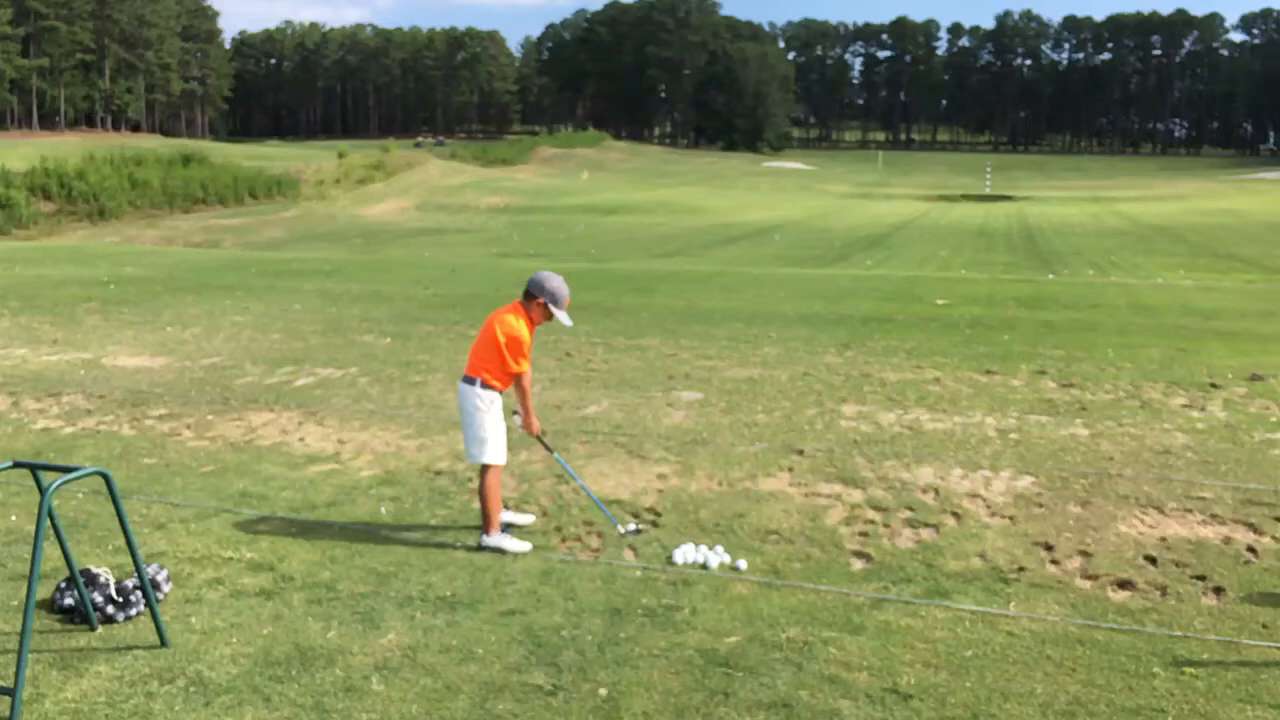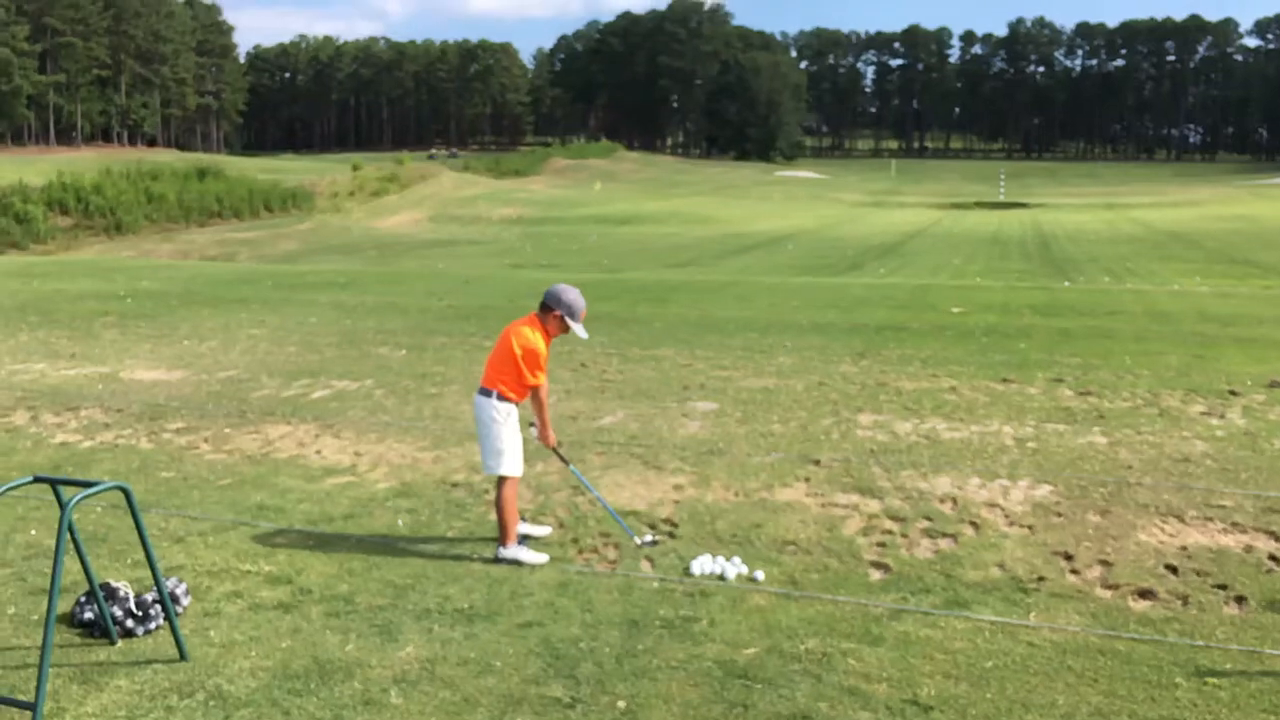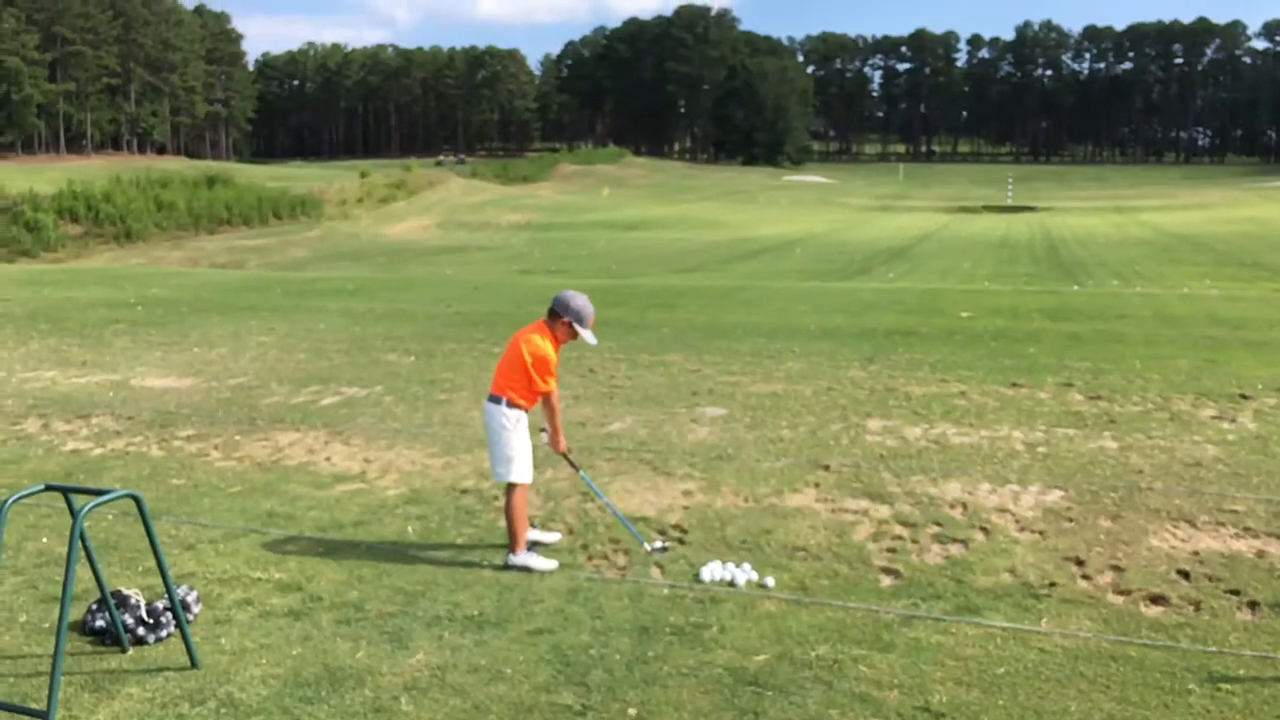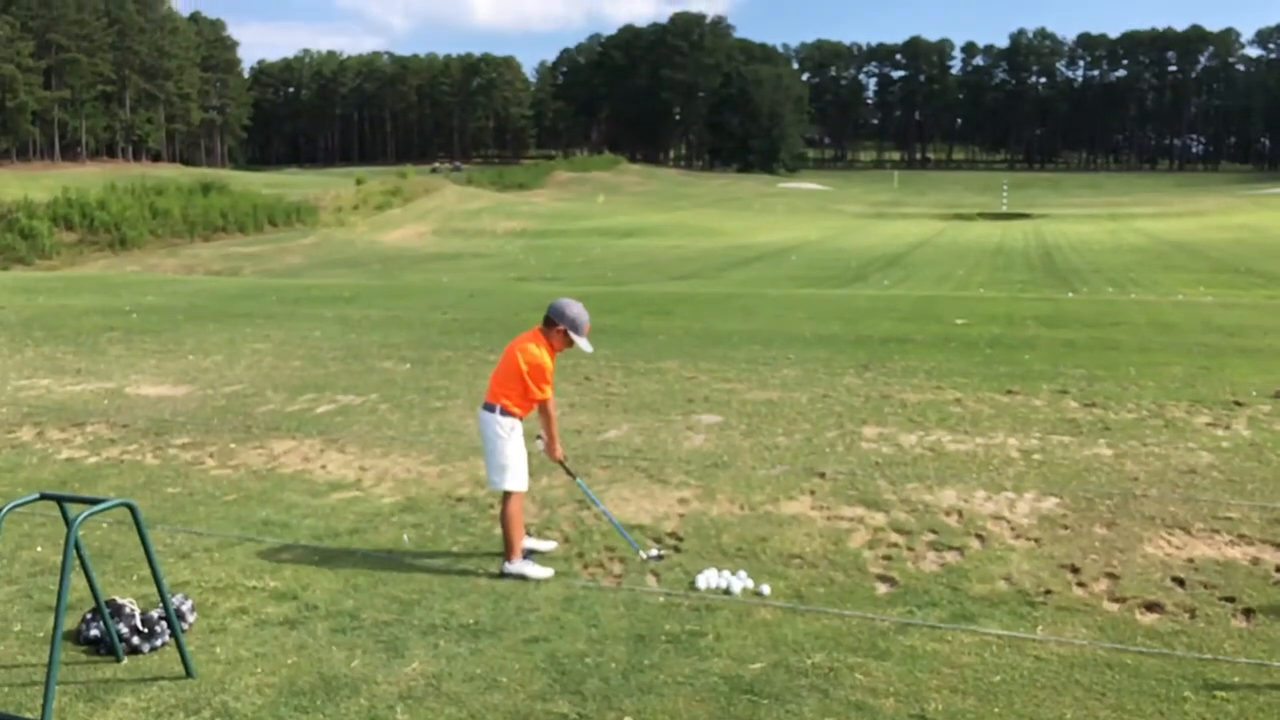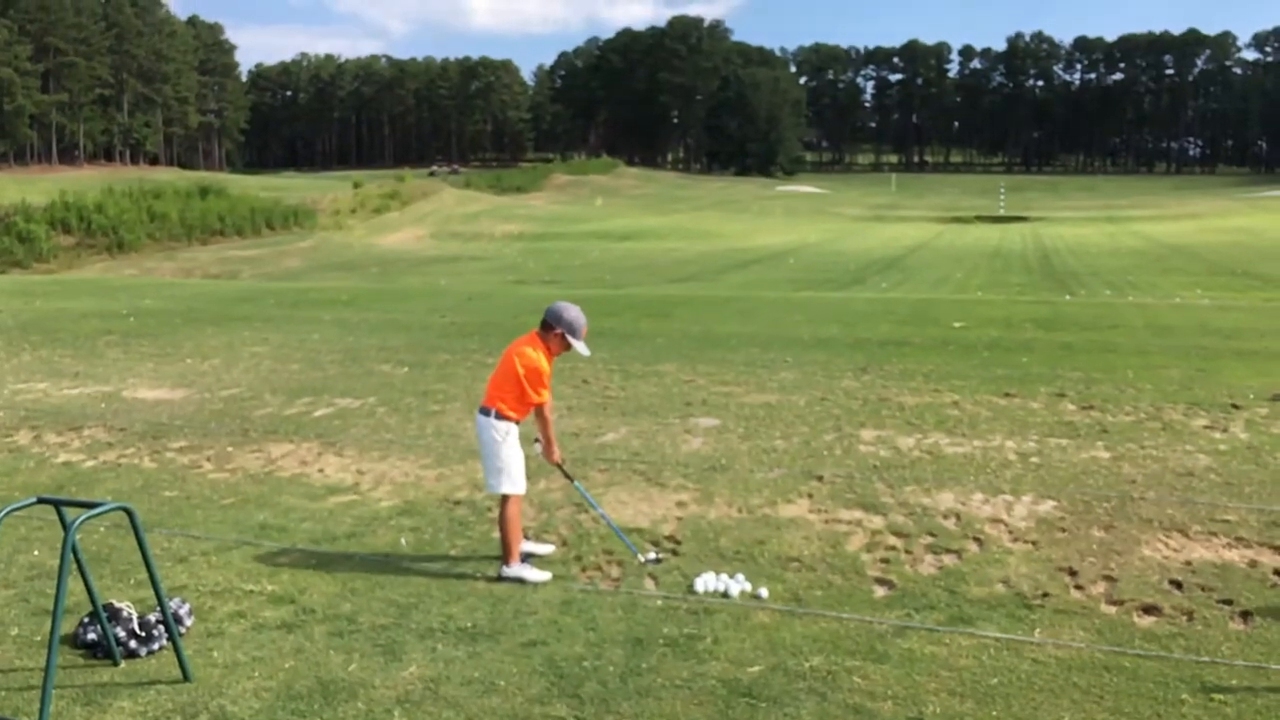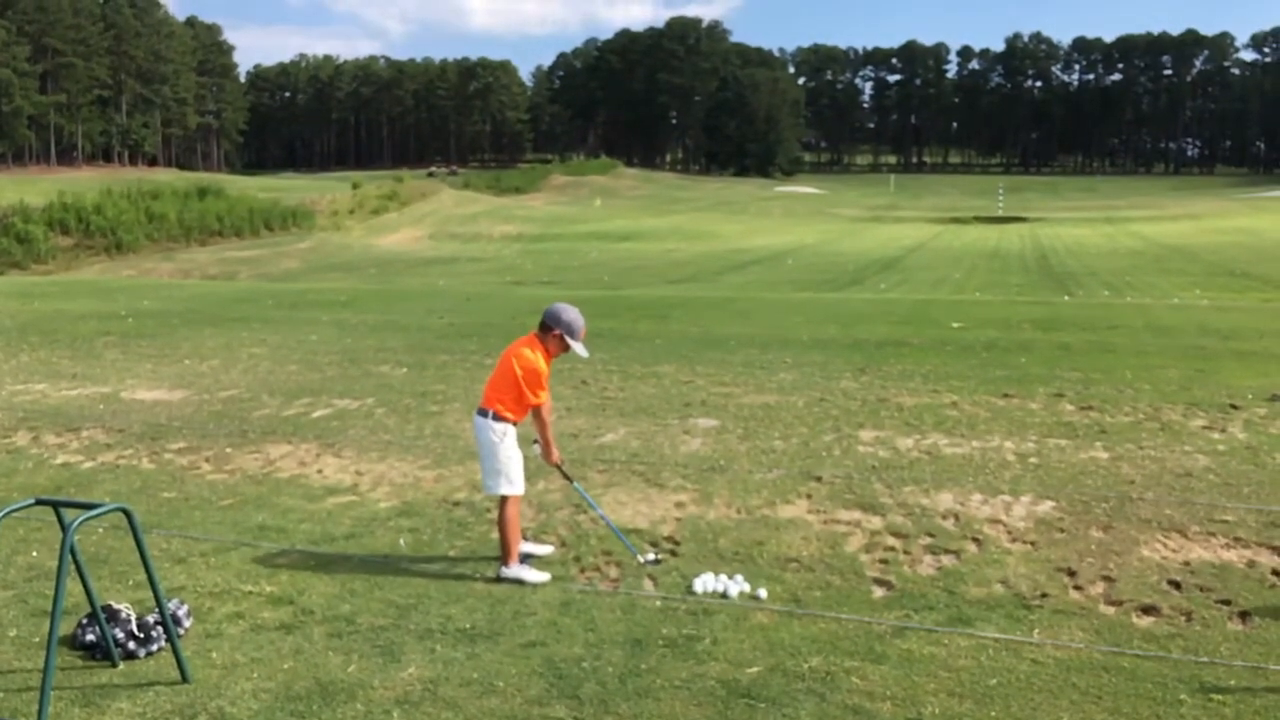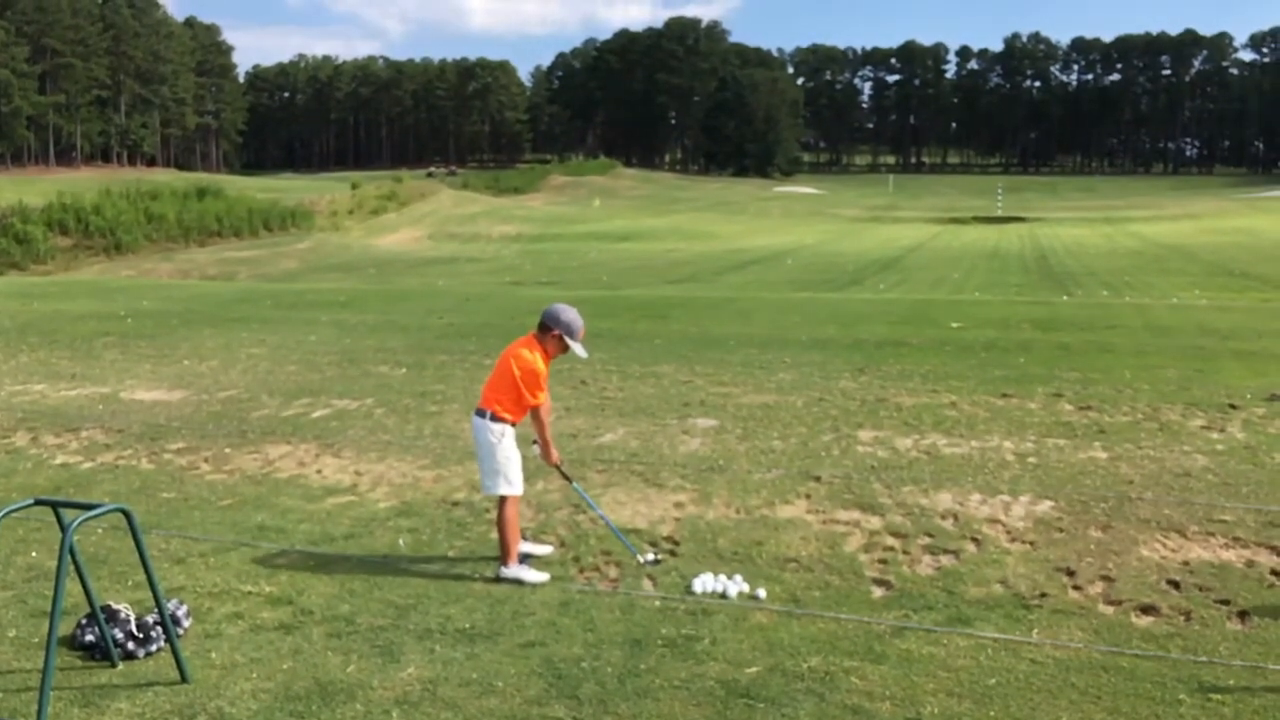
dt=0.3s
person 1, frame 1
left shoulder: (514, 315)
right shoulder: (515, 328)
left elbow: (523, 371)
right elbow: (521, 378)
left wrist: (526, 412)
right wrist: (529, 417)
left hip: (484, 390)
right hip: (482, 393)
left knee: (495, 458)
right knee: (492, 463)
left ankle: (497, 511)
right ankle: (491, 533)
person 1, frame 2
left shoulder: (530, 327)
right shoulder: (532, 340)
left elbow: (538, 383)
right elbow: (537, 391)
left wrist: (542, 424)
right wrist: (546, 428)
left hip: (499, 402)
right hip: (498, 405)
left knee: (511, 470)
right knee: (508, 474)
left ankle: (513, 523)
right ankle: (508, 545)
person 1, frame 3
left shoulder: (538, 334)
right shoulder: (542, 347)
left elbow: (547, 391)
right elbow: (549, 398)
left wrist: (552, 429)
right wrist: (557, 435)
left hip: (508, 408)
right hip: (507, 411)
left knee: (521, 476)
right knee: (518, 481)
left ankle: (523, 530)
right ankle: (518, 552)
person 1, frame 4
left shoulder: (535, 341)
right shoulder: (537, 355)
left elbow: (544, 399)
right elbow: (545, 406)
left wrist: (548, 437)
right wrist: (553, 442)
left hip: (503, 416)
right hip: (502, 419)
left knee: (517, 484)
right knee: (513, 490)
left ankle: (519, 538)
right ankle: (513, 560)
person 1, frame 5
left shoulder: (534, 345)
right shoulder: (534, 358)
left elbow: (543, 401)
right elbow: (542, 410)
left wrist: (547, 441)
right wrist: (550, 446)
left hip: (500, 420)
right hip: (499, 423)
left knee: (515, 488)
right knee: (511, 493)
left ankle: (517, 542)
right ankle: (512, 564)
person 1, frame 6
left shoulder: (533, 347)
right shoulder: (532, 360)
left elbow: (544, 400)
right elbow: (540, 411)
left wrist: (546, 442)
right wrist: (549, 447)
left hip: (499, 422)
right hip: (496, 425)
left knee: (514, 489)
right knee: (510, 493)
left ankle: (516, 543)
right ankle: (510, 564)
person 1, frame 7
left shoulder: (533, 348)
right shoulder: (531, 360)
left elbow: (544, 399)
right elbow: (538, 411)
left wrist: (545, 442)
right wrist: (548, 448)
left hip: (498, 422)
right hip: (495, 425)
left knee: (513, 488)
right knee: (509, 494)
left ankle: (515, 542)
right ankle: (510, 565)
